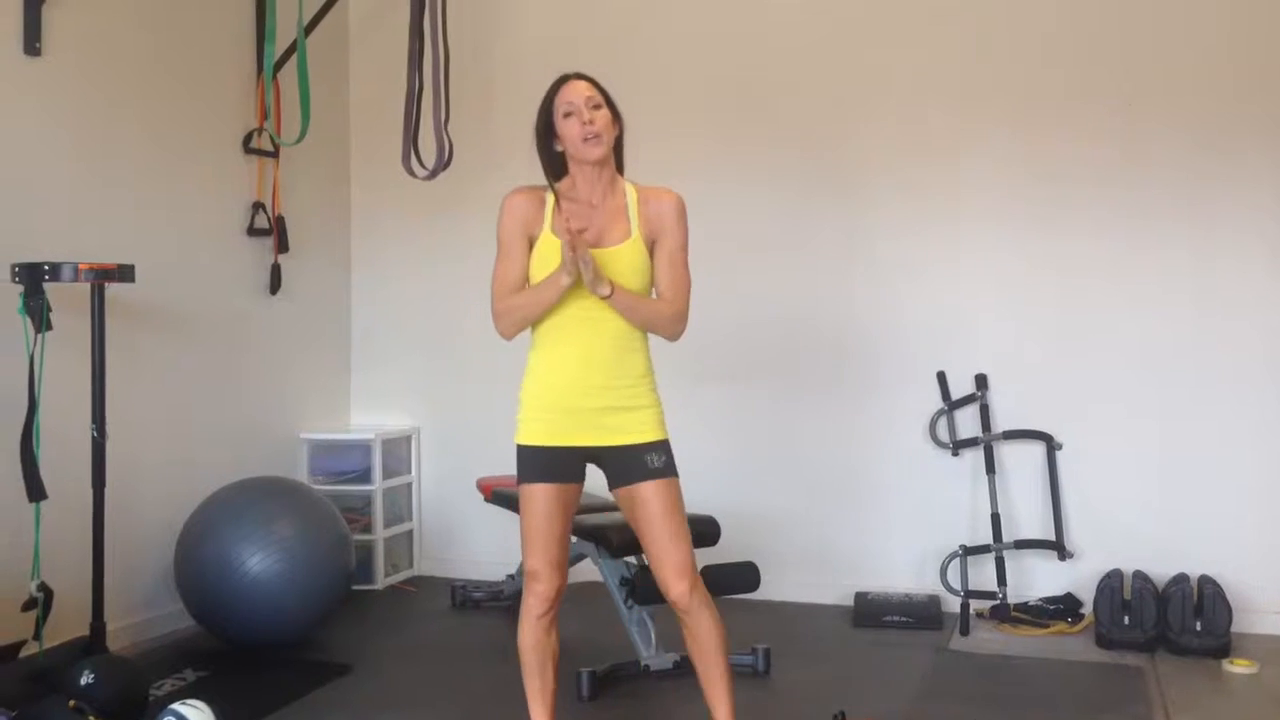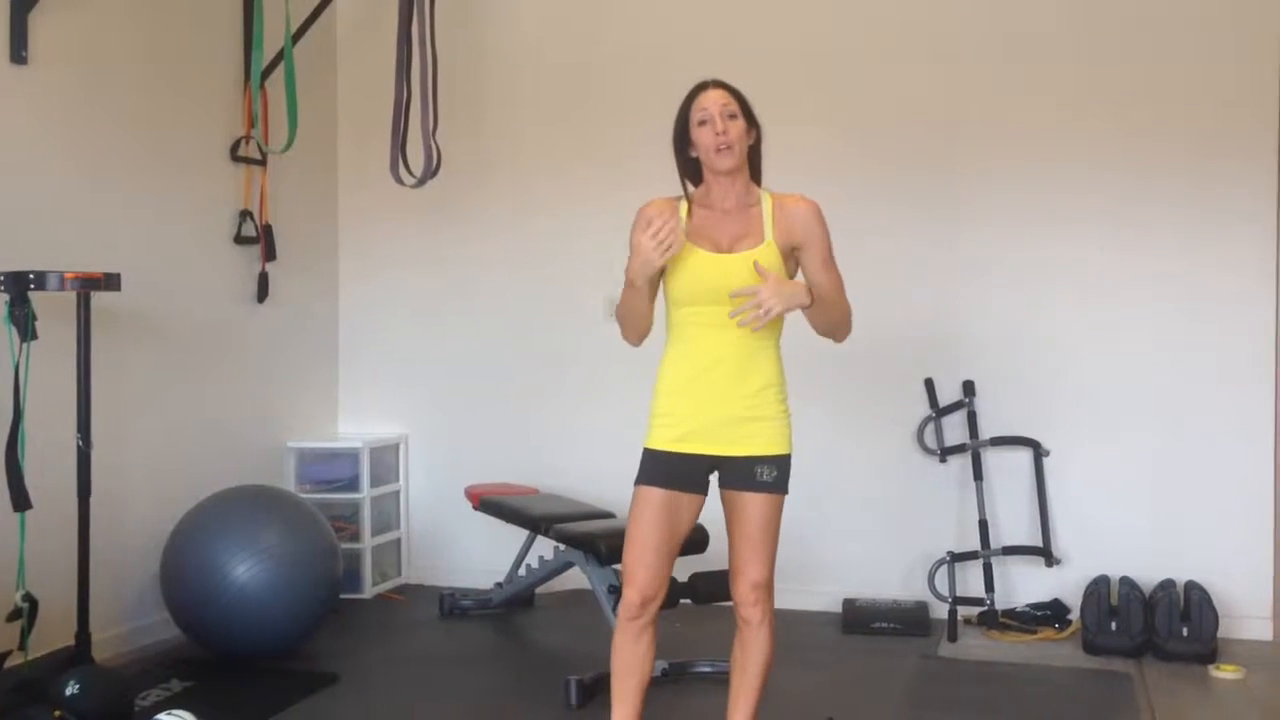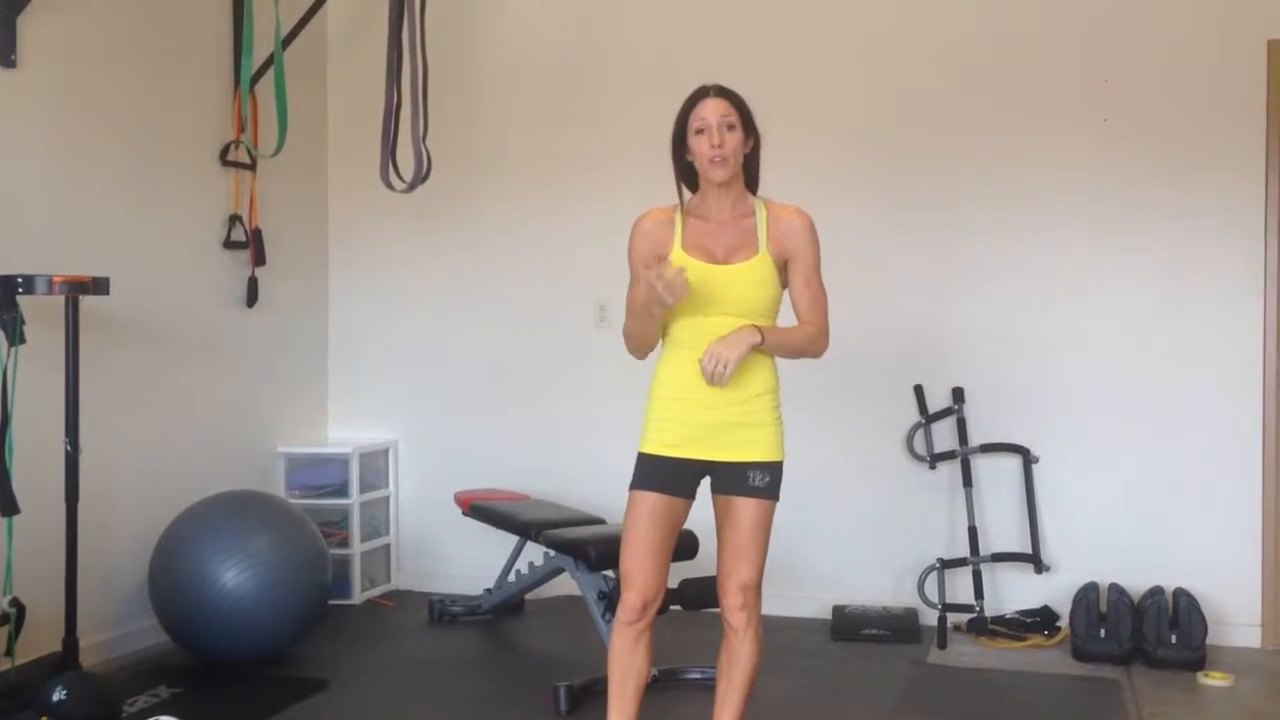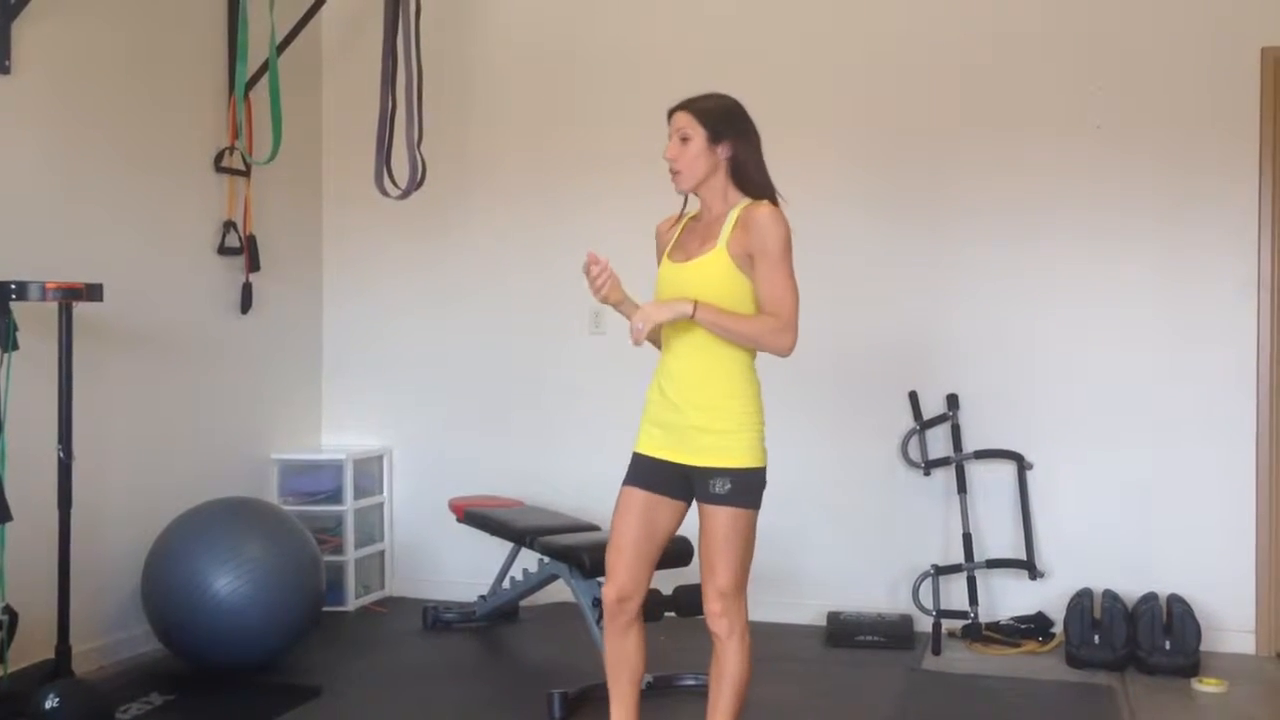
dt=1s
person 1, frame 1
left shoulder: (660, 207)
right shoulder: (525, 207)
left elbow: (673, 319)
right elbow: (506, 319)
left wrist: (600, 282)
right wrist: (564, 274)
left hip: (633, 419)
right hip: (550, 420)
left knee: (683, 587)
right knee: (542, 589)
person 1, frame 2
left shoulder: (794, 215)
right shoulder: (659, 217)
left elbow: (839, 326)
right elbow: (632, 331)
left wrist: (799, 294)
right wrist: (639, 272)
left hip: (757, 429)
right hip: (677, 427)
left knee: (753, 599)
right knee: (638, 596)
person 1, frame 3
left shoulder: (788, 226)
right shoulder: (655, 228)
left elbow: (815, 337)
right elbow: (636, 343)
left wrist: (752, 336)
right wrist: (656, 305)
left hip: (750, 435)
right hip: (671, 432)
left knee: (740, 603)
right knee: (636, 600)
person 1, frame 4
left shoulder: (760, 221)
right shoulder: (670, 230)
left elbow: (781, 335)
left wrist: (686, 308)
right wrist: (621, 301)
left hip: (728, 440)
right hip: (661, 436)
left knee: (723, 610)
right knee: (618, 596)
